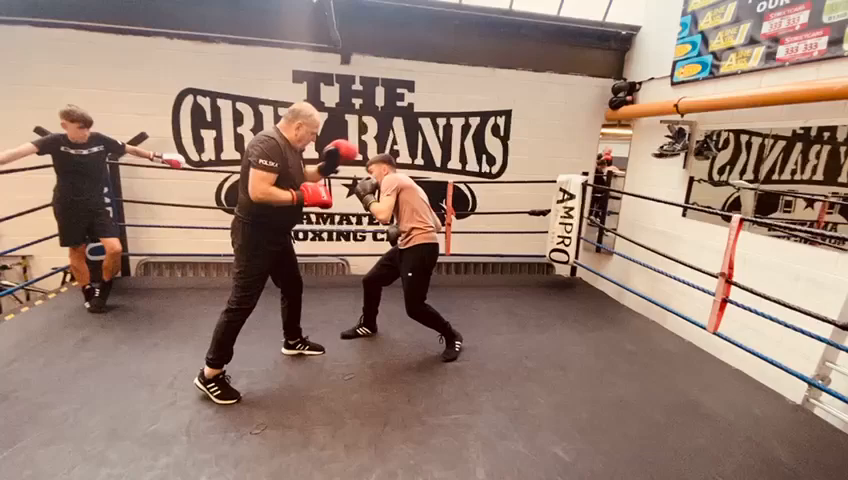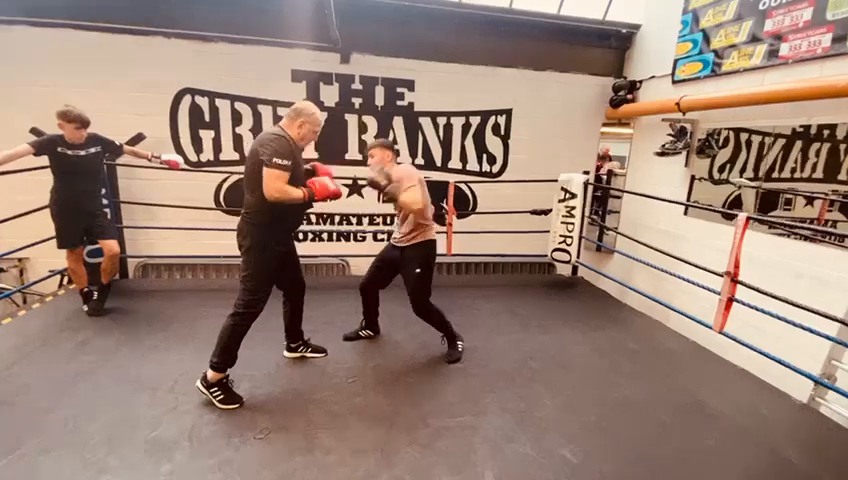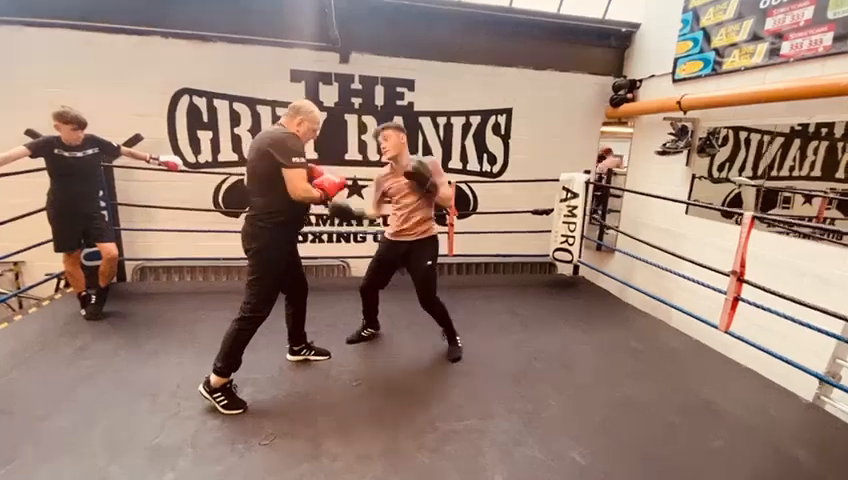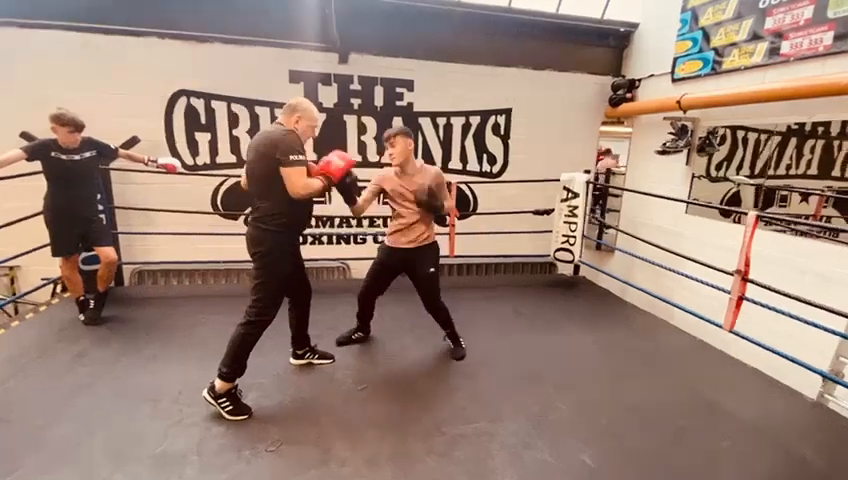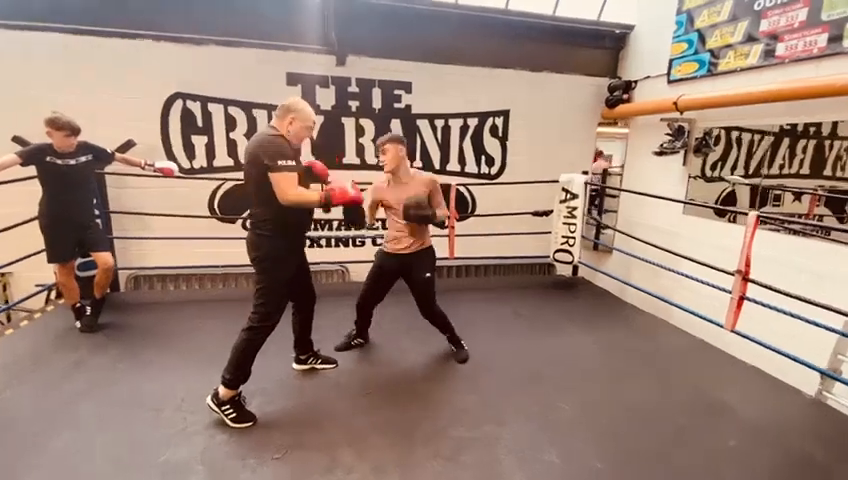
dt=0.1s
person 1, frame 1
left shoulder: (290, 148)
right shoulder: (268, 146)
left elbow: (301, 179)
right elbow: (258, 192)
left wrist: (328, 161)
right wrist: (302, 197)
left hip: (278, 234)
right hip: (254, 234)
left knee: (293, 286)
right knee: (242, 302)
left ankle: (293, 340)
person 1, frame 2
left shoulder: (287, 145)
right shoulder: (275, 143)
right elbow: (273, 191)
left wrist: (314, 174)
right wrist: (311, 192)
left hip: (280, 234)
right hip: (261, 235)
left knee: (295, 287)
right knee: (249, 305)
left ankle: (295, 343)
right ankle: (213, 376)
person 1, frame 3
left shoulder: (270, 139)
right shoulder: (285, 139)
right elbow: (299, 191)
left wrist: (312, 180)
right wrist: (326, 189)
left hip: (276, 233)
right hip: (268, 236)
left knee: (297, 289)
right knee: (256, 307)
left ankle: (298, 346)
right ankle: (216, 381)
person 1, frame 4
left shoulder: (265, 138)
right shoulder: (285, 139)
left elbow: (246, 182)
right elbow: (298, 189)
right wrist: (329, 177)
left hip: (278, 234)
right hip: (273, 238)
left knee: (301, 292)
right knee: (261, 311)
left ankle: (301, 350)
right ankle: (221, 386)
person 1, frame 5
left shoulder: (269, 142)
right shoulder: (274, 143)
right elbow: (288, 195)
left wrist: (308, 174)
right wrist: (333, 193)
left hip: (285, 241)
right hip: (272, 244)
left knee: (305, 298)
right knee: (264, 317)
left ankle: (305, 355)
right ankle: (225, 394)
person 2, frame 1
left shoulder: (391, 181)
right shoulder: (401, 184)
left elbow: (383, 216)
right elbow: (435, 223)
left wrist: (365, 198)
right wrist: (397, 231)
left hip: (421, 247)
right hip: (405, 246)
left knee: (414, 307)
right knee: (371, 281)
left ankle: (452, 337)
right ankle: (368, 326)
person 2, frame 2
left shoulder: (406, 172)
right shoulder: (391, 178)
left elbow: (417, 204)
left wrist: (387, 188)
left hip: (419, 244)
right hip: (399, 244)
left knee: (420, 304)
right knee: (367, 285)
left ankle: (453, 338)
right ankle: (370, 327)
person 2, frame 3
left shoulder: (428, 164)
right shoulder: (383, 176)
left elbow: (448, 199)
right elbow: (374, 211)
left wrist: (427, 183)
left hip: (423, 241)
right hip: (392, 241)
left knee: (427, 298)
right knee: (367, 287)
left ankle: (452, 336)
right ankle: (371, 326)
person 2, frame 4
left shoulder: (433, 174)
right shoulder: (384, 177)
left elbow: (448, 207)
right elbow: (358, 210)
left wrist: (437, 206)
left hip: (424, 247)
right hip: (393, 248)
left knee: (432, 301)
right knee: (366, 293)
left ankle: (454, 337)
right ankle: (362, 330)
person 2, frame 5
left shoulder: (427, 180)
right shoulder: (380, 186)
left elbow: (443, 214)
right elbow: (368, 220)
left wrist: (430, 216)
left hip: (419, 253)
right hip: (390, 253)
left knee: (428, 307)
right knee: (365, 300)
left ankle: (454, 340)
right ankle: (360, 334)
person 3, frame 1
left shoulder: (100, 140)
right shoulder: (55, 142)
left elbow: (132, 149)
right elbow: (22, 150)
left wrist: (160, 157)
left hip: (97, 206)
right hip: (68, 209)
left knee: (115, 249)
right knee: (77, 251)
left ankle: (103, 290)
person 3, frame 2
left shoulder: (97, 141)
right shoulder: (52, 143)
left elbow: (130, 150)
right elbow: (19, 151)
left wrist: (158, 158)
left hip: (95, 208)
right hip: (66, 210)
left knee: (113, 251)
right knee: (74, 254)
left ankle: (101, 293)
right ankle: (87, 296)
person 3, frame 3
left shoulder: (94, 142)
right shoulder: (48, 145)
left elbow: (127, 151)
left wrist: (156, 159)
left hip: (92, 211)
right hip: (63, 213)
left knee: (111, 254)
right knee: (71, 257)
left ankle: (99, 296)
right ankle: (85, 300)
person 3, frame 4
left shoulder: (92, 145)
right shoulder: (45, 148)
left elbow: (125, 154)
left wrist: (154, 162)
left hip: (90, 214)
right hip: (60, 217)
left knee: (110, 258)
right knee: (69, 262)
left ankle: (97, 301)
right ankle: (83, 305)
person 3, frame 5
left shoulder: (88, 149)
right shoulder: (39, 152)
left elbow: (120, 157)
left wrist: (153, 165)
left hip: (87, 220)
right hip: (56, 223)
left knee: (106, 264)
right knee: (65, 268)
left ankle: (94, 308)
right ankle: (80, 312)
